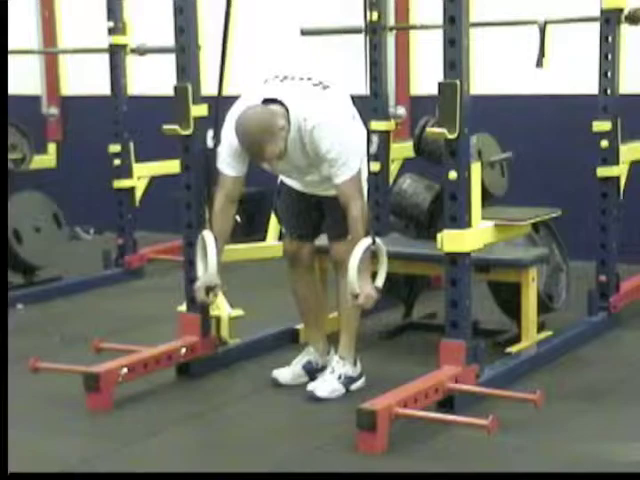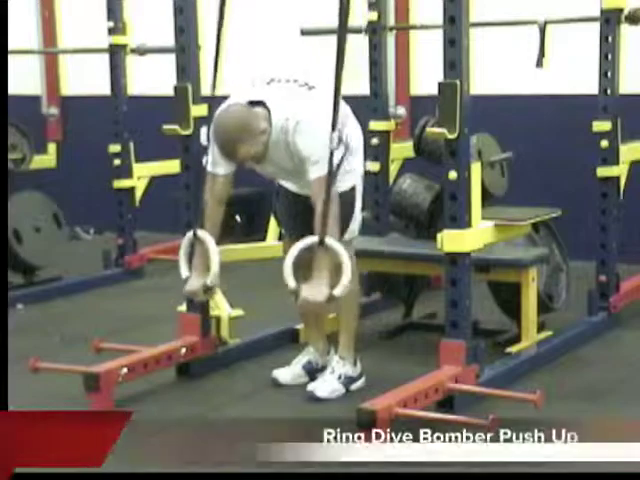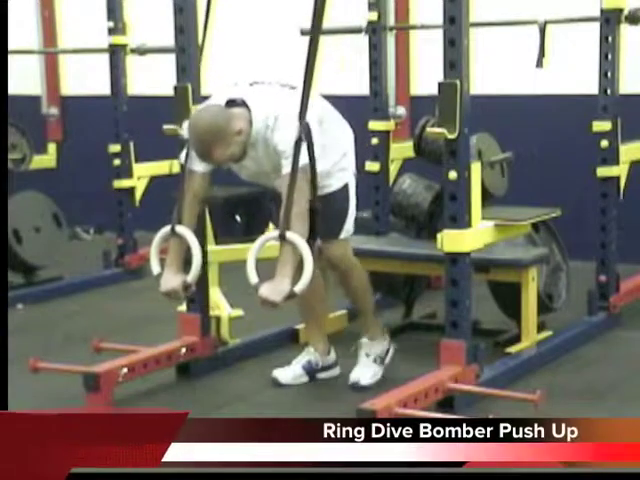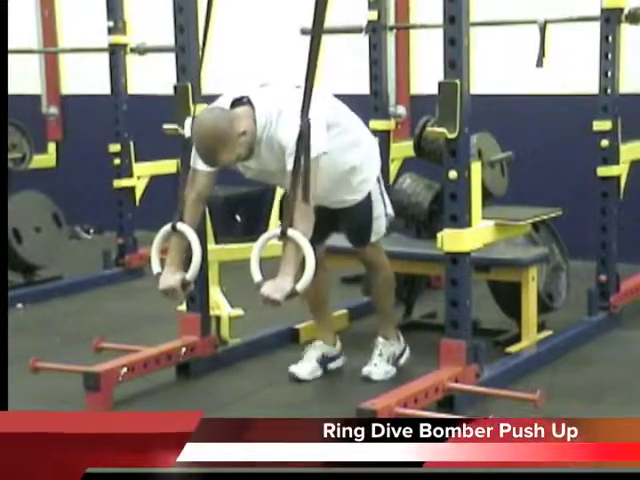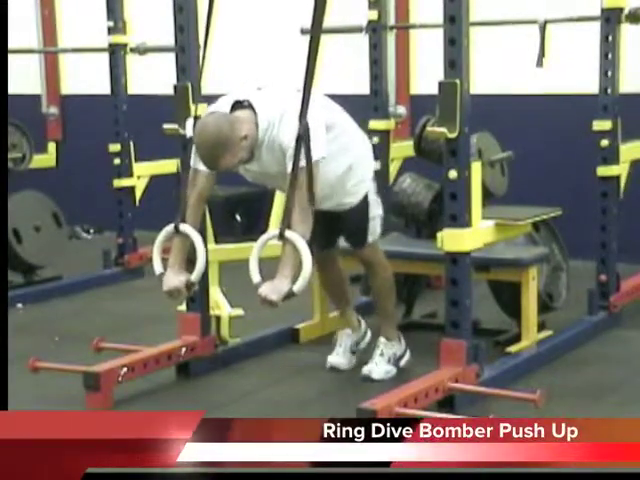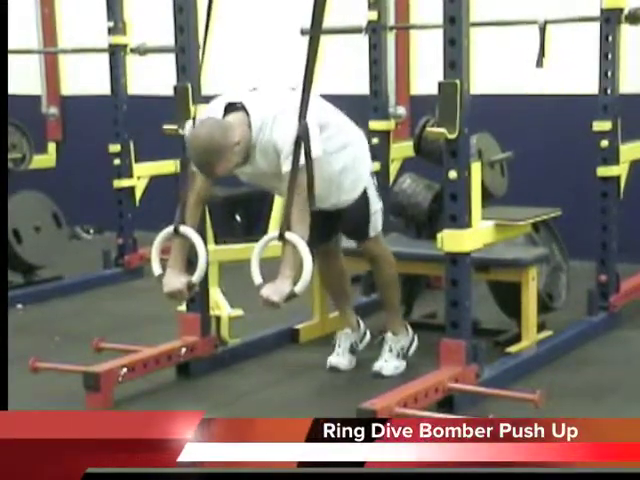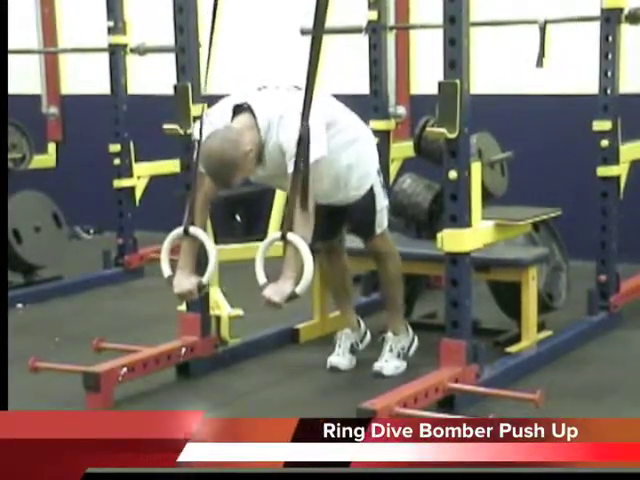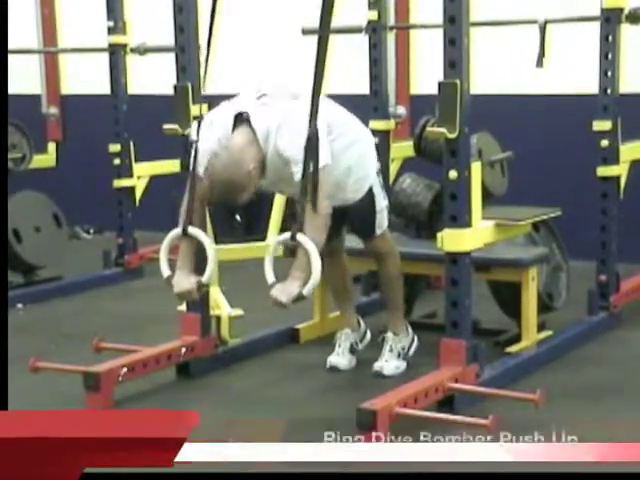
dt=0.5s
person 1, frame 1
left shoulder: (326, 124)
right shoulder: (237, 126)
left elbow: (353, 204)
right elbow: (225, 198)
left wrist: (362, 275)
left hip: (344, 171)
right hip: (296, 177)
left knee: (341, 253)
right knee: (296, 254)
left ankle: (347, 362)
right ankle: (317, 352)
person 1, frame 2
left shoulder: (307, 124)
right shoulder: (226, 128)
left elbow: (324, 204)
right elbow: (215, 198)
left wrist: (321, 280)
right wrist: (199, 270)
left hip: (338, 166)
right hip: (292, 177)
left knee: (337, 254)
right knee: (295, 255)
left ankle: (347, 362)
right ankle: (318, 352)
person 1, frame 3
left shoulder: (285, 122)
right shoulder: (205, 126)
left elbow: (298, 204)
right elbow: (191, 197)
left wrist: (281, 278)
right wrist: (173, 267)
left hip: (329, 165)
right hip: (283, 176)
left knee: (335, 254)
right knee: (302, 257)
left ankle: (376, 341)
right ankle: (320, 353)
person 1, frame 4
left shoulder: (292, 122)
right shoulder: (215, 127)
left elbow: (302, 202)
right elbow: (194, 196)
left wrist: (285, 277)
right wrist: (173, 266)
left hip: (352, 170)
right hip: (307, 181)
left knee: (369, 254)
left ankle: (391, 341)
right ankle: (326, 345)
person 1, frame 5
left shoulder: (292, 124)
right shoulder: (213, 128)
left elbow: (301, 203)
right elbow: (195, 197)
left wrist: (283, 278)
right wrist: (175, 267)
left hip: (347, 172)
right hip: (306, 185)
left knee: (367, 254)
right knee: (322, 256)
left ankle: (392, 342)
right ankle: (353, 328)
person 1, frame 6
left shoulder: (286, 125)
right shoulder: (207, 130)
left elbow: (300, 202)
right elbow: (194, 198)
left wrist: (285, 278)
right wrist: (175, 268)
left hip: (345, 167)
right hip: (305, 181)
left knee: (371, 247)
right knee: (324, 251)
left ankle: (399, 334)
right ankle: (351, 328)
person 1, frame 7
left shoulder: (292, 126)
right shoulder: (213, 128)
left elbow: (303, 205)
right elbow: (200, 199)
left wrist: (287, 279)
right wrist: (185, 269)
left hip: (352, 162)
right hip: (314, 177)
left knee: (377, 245)
right knee: (327, 247)
left ankle: (400, 333)
right ankle: (352, 329)
person 1, frame 8
left shoulder: (293, 135)
right shoulder: (213, 134)
left elbow: (318, 209)
right elbow: (196, 199)
left wrist: (296, 280)
right wrist: (184, 269)
left hip: (351, 163)
right hip: (313, 177)
left knee: (377, 245)
right knee: (329, 248)
left ankle: (400, 333)
right ankle: (351, 329)
